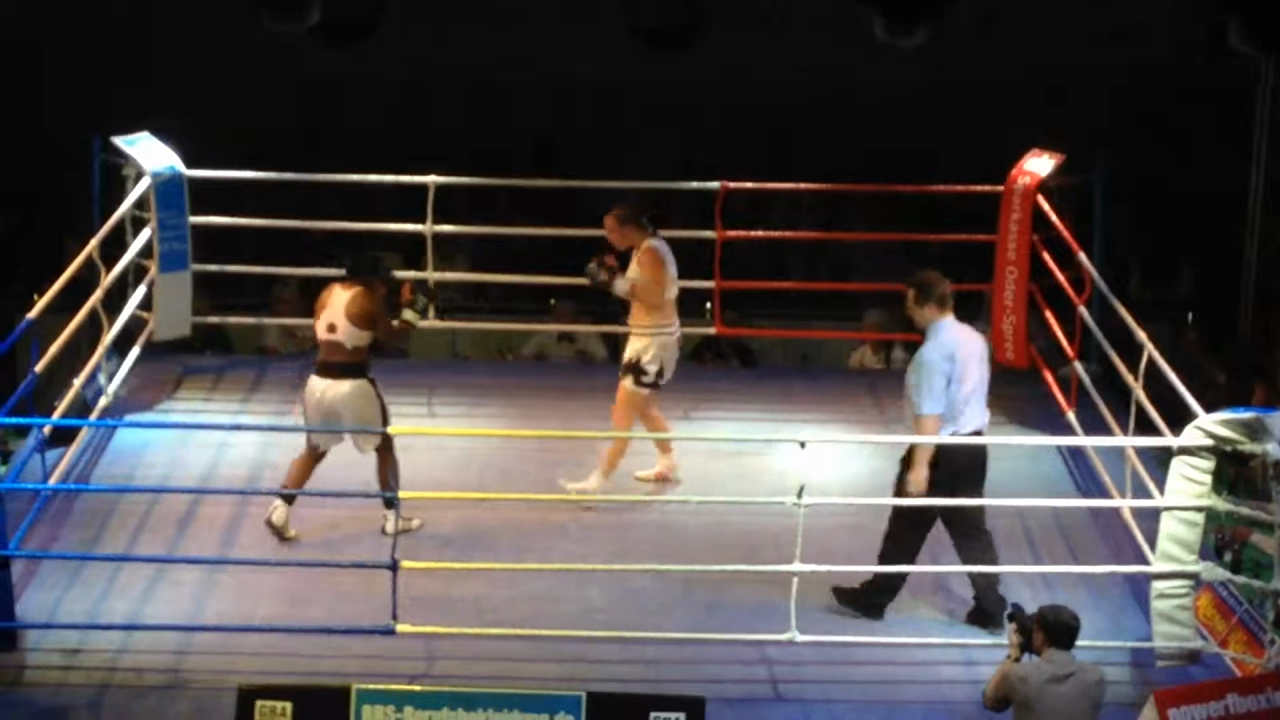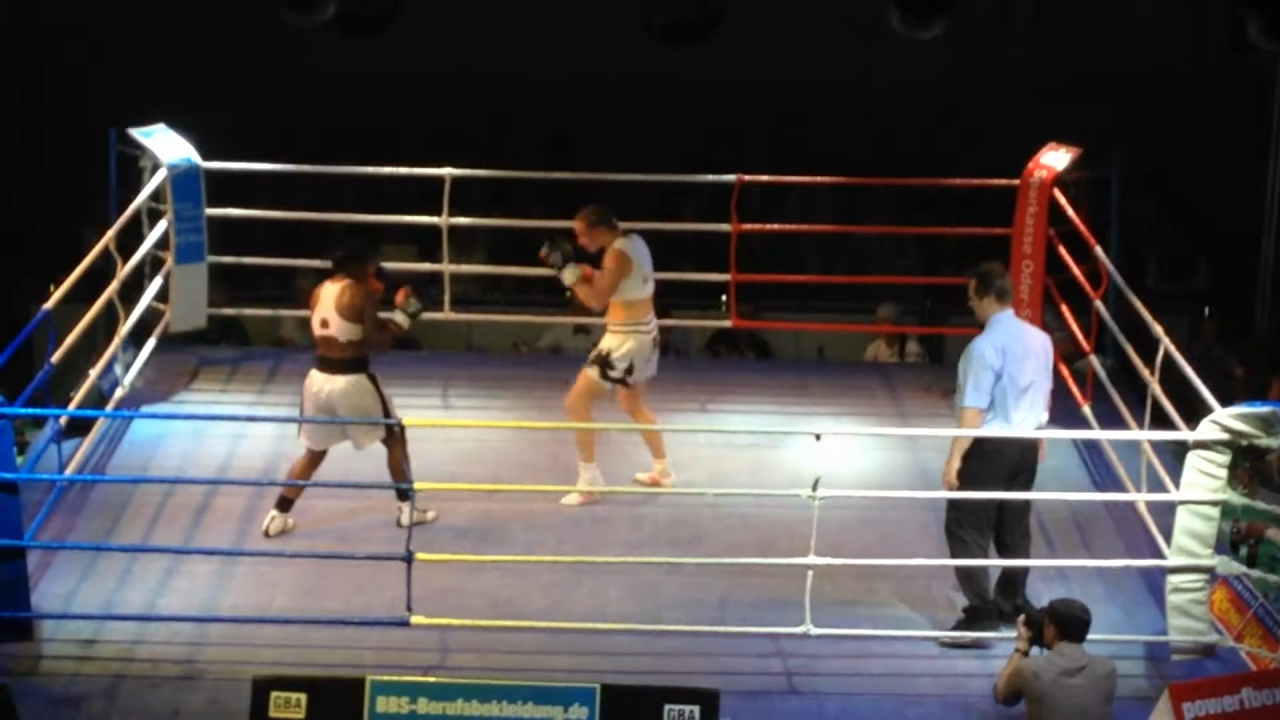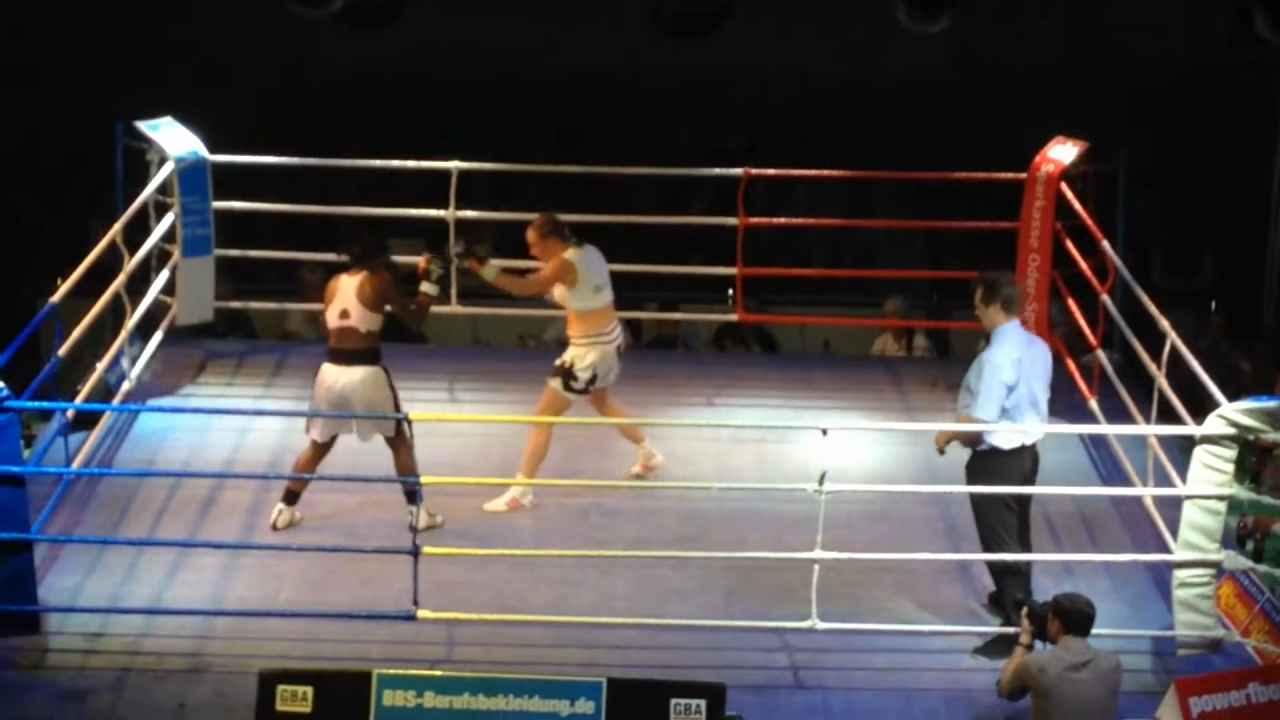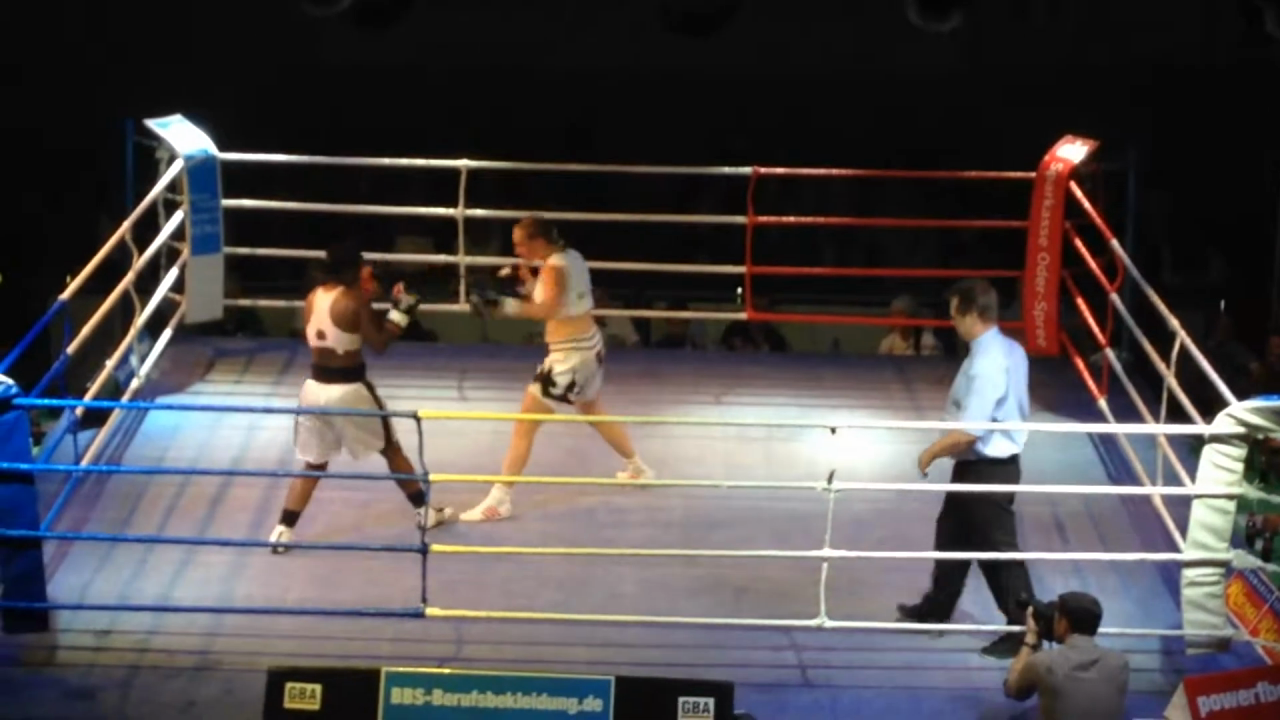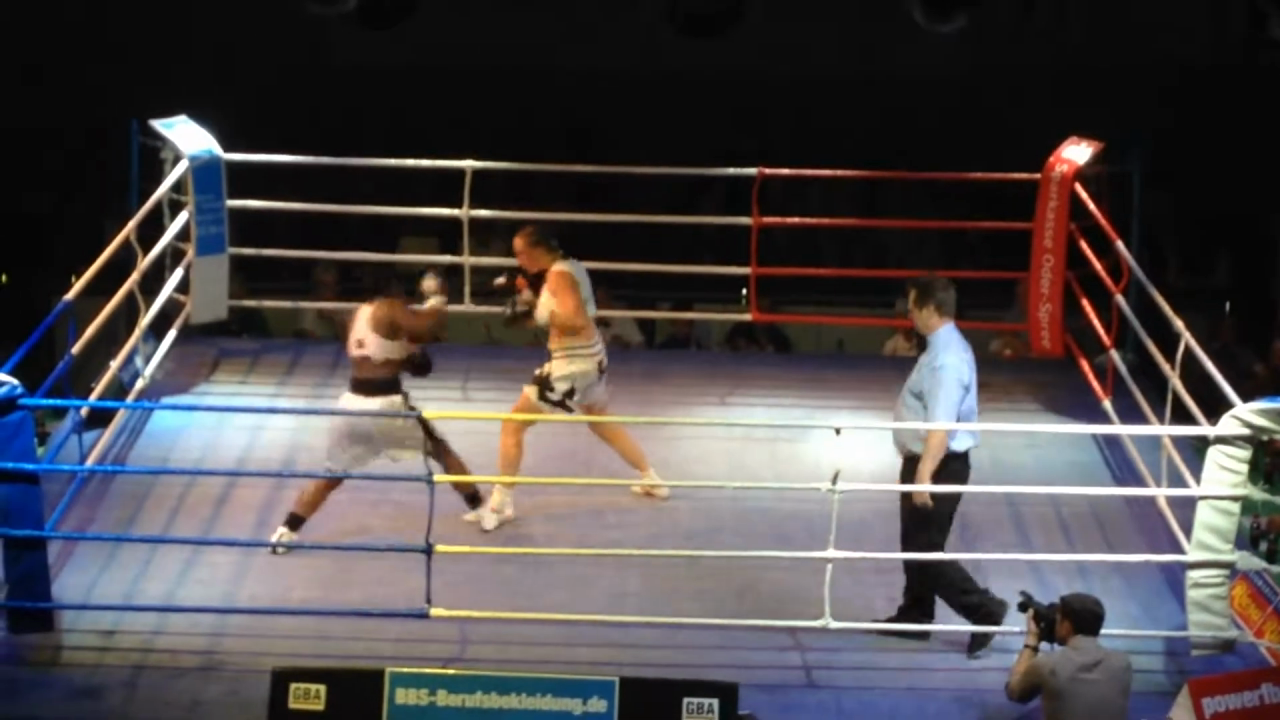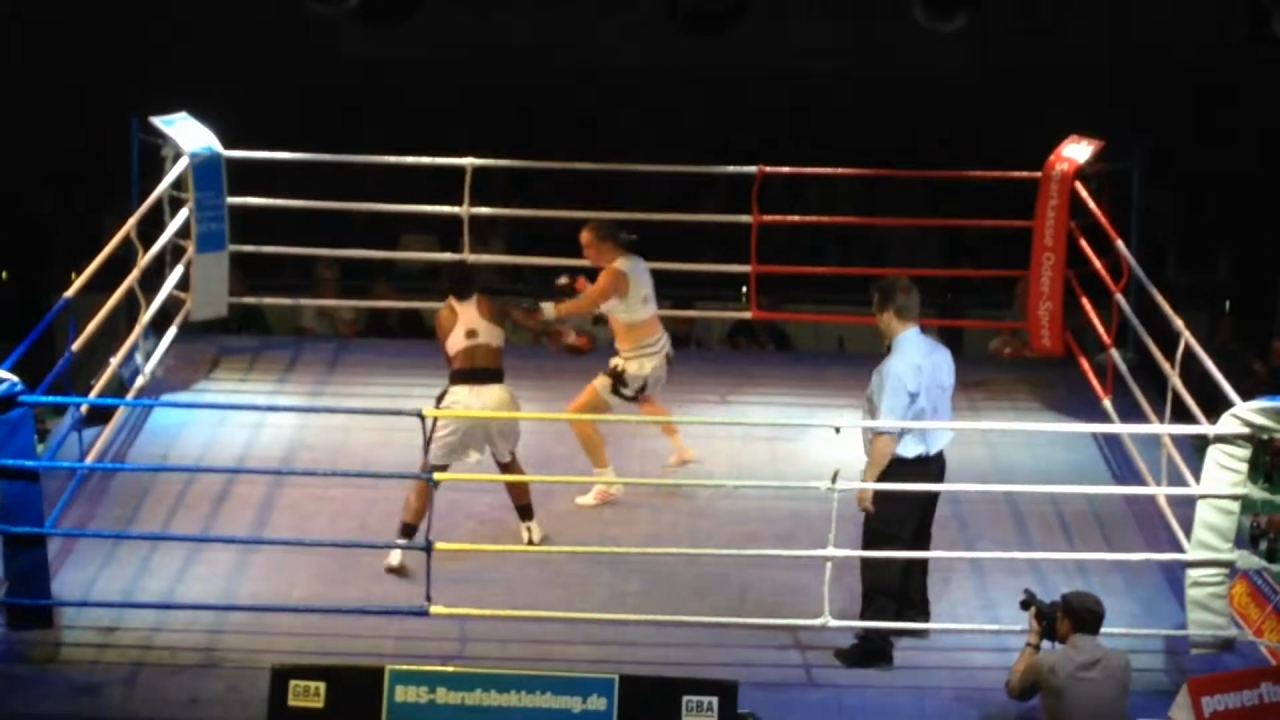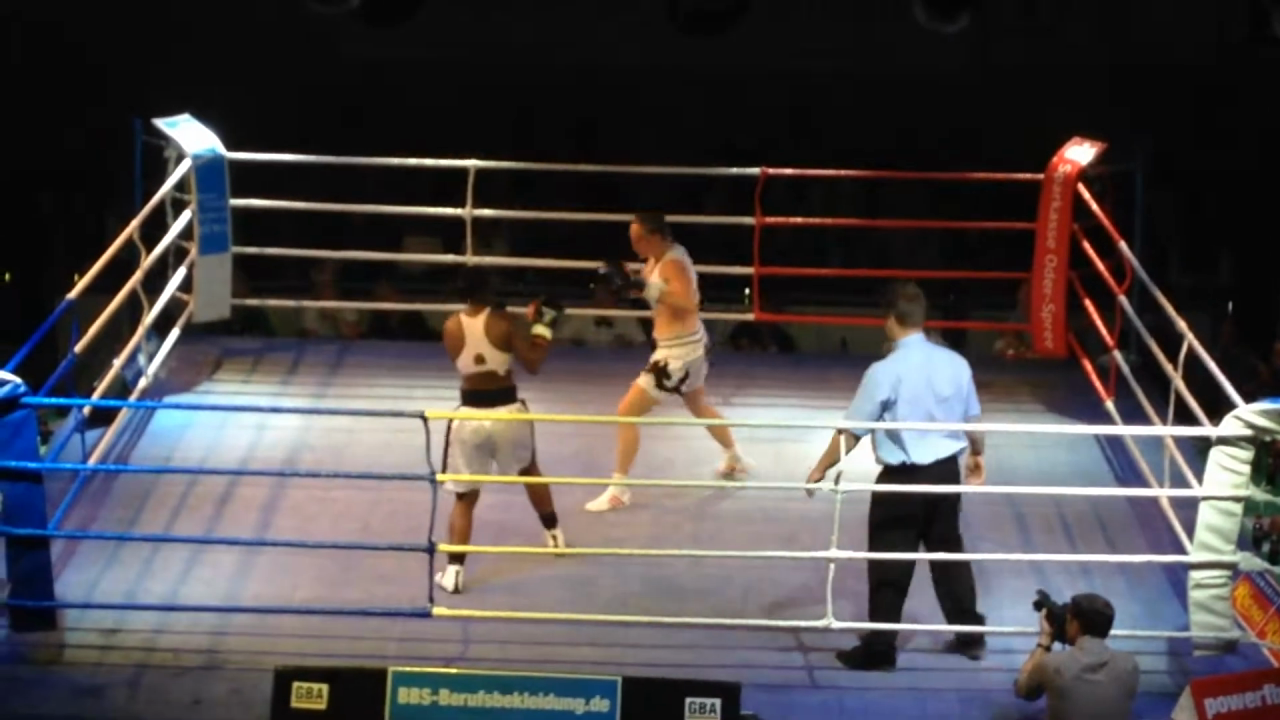
dt=0.4s
person 1, frame 1
left shoulder: (934, 351)
right shoulder: (974, 340)
left elbow: (930, 415)
left wrist: (920, 465)
left hip: (940, 449)
right hip: (973, 445)
left knee: (905, 527)
right knee: (972, 528)
left ankle: (873, 599)
right ankle: (990, 607)
person 1, frame 2
left shoulder: (986, 344)
right shoulder: (1039, 339)
left elbow: (974, 408)
right elbow: (1044, 394)
left wrist: (954, 456)
left hip: (989, 447)
right hip: (1026, 444)
left knee: (965, 529)
right knee: (1015, 527)
left ankle: (979, 614)
right ankle: (1012, 605)
person 1, frame 3
left shoulder: (997, 356)
right shoulder: (1038, 347)
left elbow: (981, 420)
left wrist: (947, 435)
left hip: (996, 461)
right hip: (1025, 452)
left knee: (1000, 542)
right knee: (1015, 535)
left ankle: (1017, 630)
right ankle: (1012, 601)
person 1, frame 4
left shoulder: (985, 366)
right shoulder: (1010, 350)
left elbow: (968, 431)
left wrist: (931, 452)
left hip: (988, 470)
right hip: (979, 465)
left knee: (997, 550)
right knee: (952, 536)
left ankle: (1023, 629)
right ankle: (937, 608)
person 1, frame 5
left shoulder: (945, 359)
right shoulder: (944, 347)
left elbow: (939, 428)
left wrist: (922, 476)
right wrist: (917, 466)
left hip: (936, 467)
right hip: (926, 461)
left knee: (922, 548)
right knee: (920, 543)
left ankle: (985, 609)
right ankle: (913, 618)
person 1, frame 6
left shoulder: (897, 365)
right shoulder: (940, 353)
left elbow: (886, 433)
left wrist: (868, 481)
left hip: (902, 471)
right hip: (934, 463)
left knee: (881, 556)
right knee: (916, 544)
left ankle: (876, 644)
right ankle: (913, 613)
person 1, frame 7
left shoulder: (884, 371)
right shoulder: (955, 362)
left elbow: (850, 432)
right elbow: (972, 420)
left wrist: (819, 468)
right wrist: (977, 455)
left hip: (901, 479)
right hip: (945, 473)
left knee: (888, 565)
right knee: (949, 554)
left ankle: (880, 649)
right ankle: (969, 634)
person 2, frame 1
left shoulder: (327, 293)
right shoulder: (370, 300)
right elbow: (394, 340)
right wrist: (412, 308)
left hip: (319, 383)
right hip: (354, 386)
left knee: (314, 450)
right knee: (384, 448)
left ankle: (281, 509)
right ankle: (393, 518)
person 2, frame 2
left shoulder: (319, 291)
right shoulder: (359, 293)
right elbow: (377, 344)
right wrist: (403, 314)
left hip: (318, 379)
right hip: (352, 381)
left knee: (313, 453)
right knee: (395, 439)
left ankle: (277, 517)
right ankle: (408, 509)
person 2, frame 3
left shoulder: (333, 283)
right shoulder: (380, 283)
right elbow: (414, 318)
right wrist: (429, 281)
left hip: (331, 372)
right hip: (366, 374)
left knee: (319, 444)
right knee: (399, 441)
left ankle: (285, 510)
right ankle: (417, 513)
person 2, frame 4
left shoulder: (311, 298)
right shoulder: (355, 300)
right elbow: (379, 346)
right wrist: (400, 310)
left hip: (315, 389)
right hip: (349, 391)
left knee: (313, 467)
right knee: (391, 450)
left ankle: (282, 531)
right ankle: (424, 512)
person 2, frame 5
left shoulder: (358, 314)
right shoulder: (392, 309)
right elbow: (429, 327)
left wrist: (403, 358)
right wrist: (435, 297)
left hip: (353, 402)
right hip: (387, 404)
left knee: (333, 475)
right knee: (442, 453)
left ankle: (285, 533)
right ankle: (480, 512)
person 2, frame 6
left shoulder: (442, 314)
right shoulder: (491, 304)
right elbow: (533, 323)
right wrist: (559, 334)
left hip: (459, 396)
right hip: (496, 395)
left knee: (428, 476)
right knee: (508, 461)
left ankle: (401, 548)
right ankle: (529, 528)
person 2, frame 7
left shoulder: (451, 326)
right shoulder: (504, 321)
right elbow: (533, 365)
right wrist: (544, 327)
left hip: (471, 416)
right hip: (508, 412)
left knee: (465, 498)
right knee: (529, 470)
left ankle: (454, 572)
right ankle: (554, 536)
person 3, frame 1
left shoulder: (650, 253)
right shoulder: (647, 248)
left elbow: (656, 299)
right elbow: (639, 291)
left wrist: (618, 283)
right wrist: (614, 275)
left hip: (653, 342)
right hip: (653, 338)
left knee: (622, 415)
right knee: (642, 406)
left ankle: (595, 483)
right ankle: (667, 466)
person 3, frame 2
left shoulder: (617, 253)
right shoulder: (632, 242)
left elbow: (596, 302)
left wrist: (565, 269)
right wrist: (587, 275)
left hip: (627, 340)
right hip: (644, 335)
left knee: (576, 401)
right knee: (634, 405)
left ankle: (590, 480)
right ankle: (662, 471)
person 3, frame 3
left shoulder: (564, 264)
right shoulder: (588, 252)
left elbow: (526, 287)
left wrist: (482, 266)
right wrist: (547, 289)
left hip: (589, 350)
right hip: (609, 341)
left knee: (543, 416)
right knee: (604, 403)
left ankle: (521, 492)
right ankle: (647, 456)
person 3, frame 4
left shoulder: (554, 268)
right shoulder: (570, 257)
left elbow: (548, 310)
left wrist: (502, 304)
right wrist: (527, 286)
left hip: (570, 358)
right hip: (590, 348)
left knee: (523, 427)
right knee: (592, 413)
left ankle: (498, 502)
right ankle: (636, 468)
person 3, frame 5
left shoulder: (559, 275)
right shoulder: (565, 270)
left elbow: (578, 320)
left wrist: (535, 316)
right wrist: (524, 296)
left hip: (572, 365)
right hip: (592, 358)
left knee: (512, 426)
right knee: (603, 425)
left ankle: (501, 505)
right ankle: (653, 481)
person 3, frame 6
left shoulder: (617, 272)
right shoulder: (633, 262)
left elbow: (585, 306)
right elbow: (599, 298)
left wrist: (545, 309)
right wrist: (584, 288)
left hip: (638, 361)
right hip: (659, 349)
left knee: (579, 414)
right knee: (645, 400)
left ankle: (607, 484)
right ankle: (680, 448)
person 3, frame 7
left shoulder: (674, 263)
right shoulder: (657, 257)
left elbow: (690, 303)
right elbow: (641, 286)
left wrist: (651, 290)
right wrist: (619, 279)
left hip: (678, 352)
right hip: (678, 346)
left knee: (627, 414)
right knee: (699, 405)
left ankle: (618, 491)
right ankle: (735, 460)
